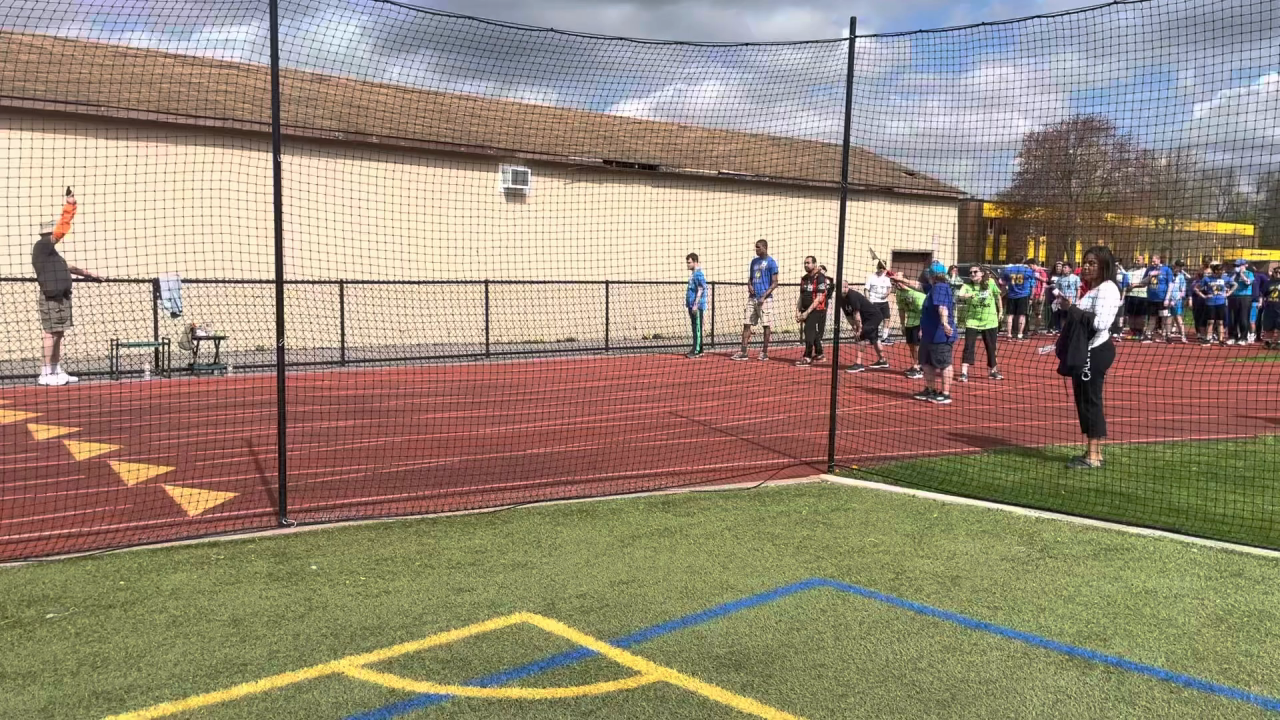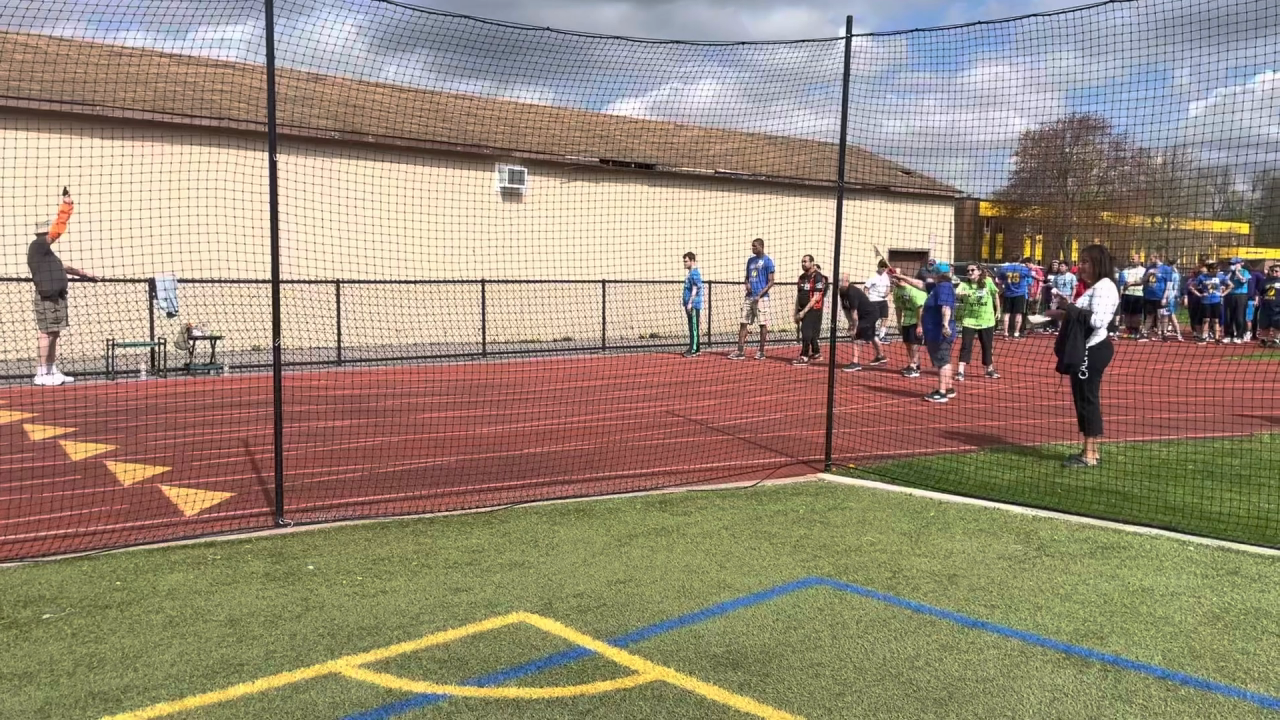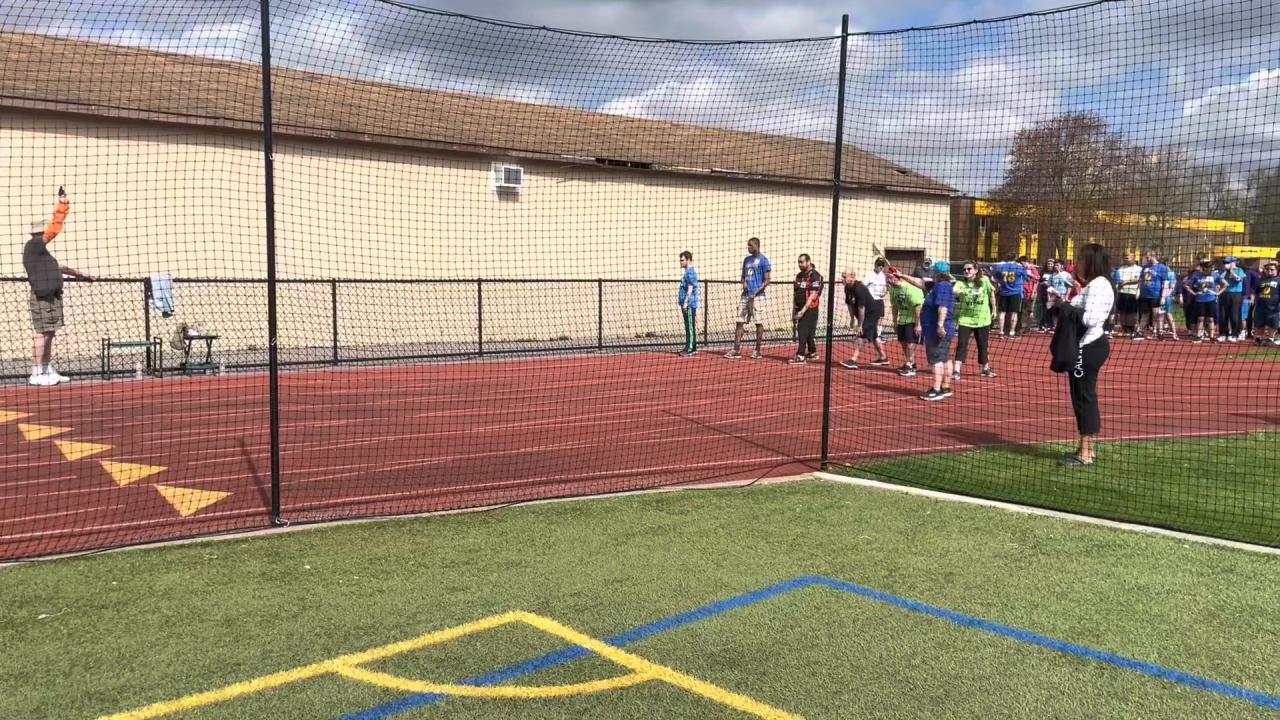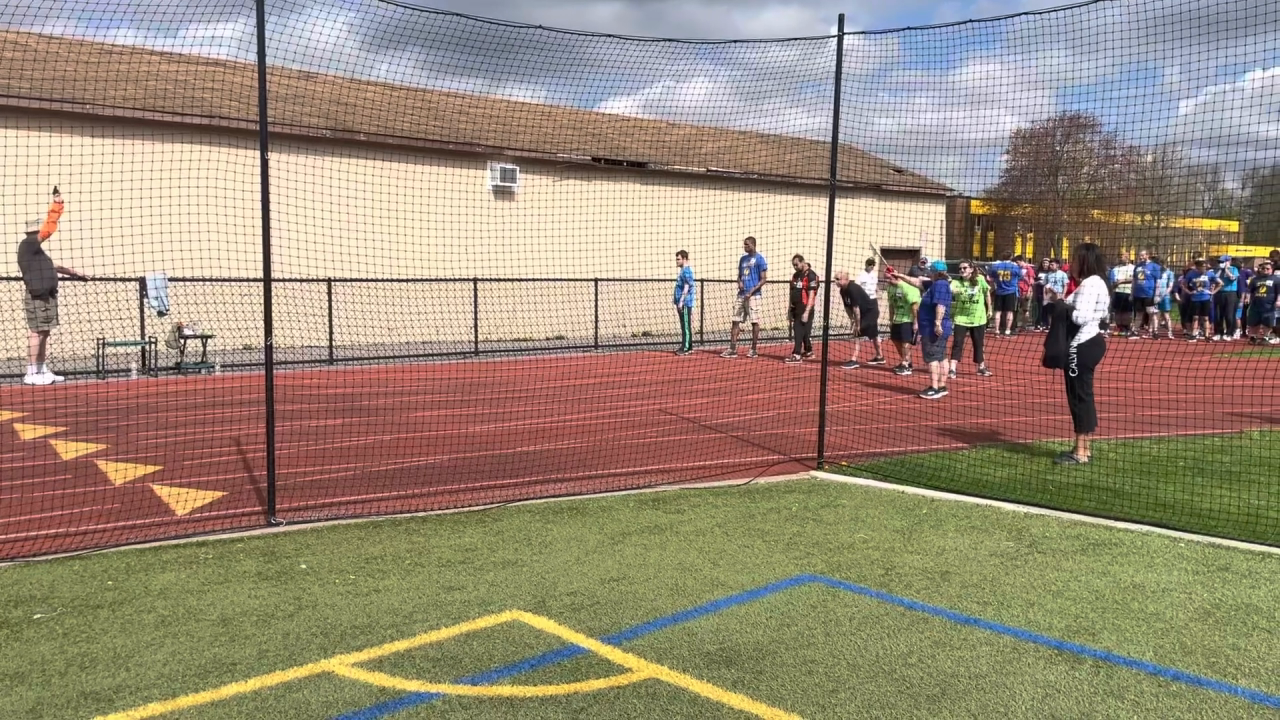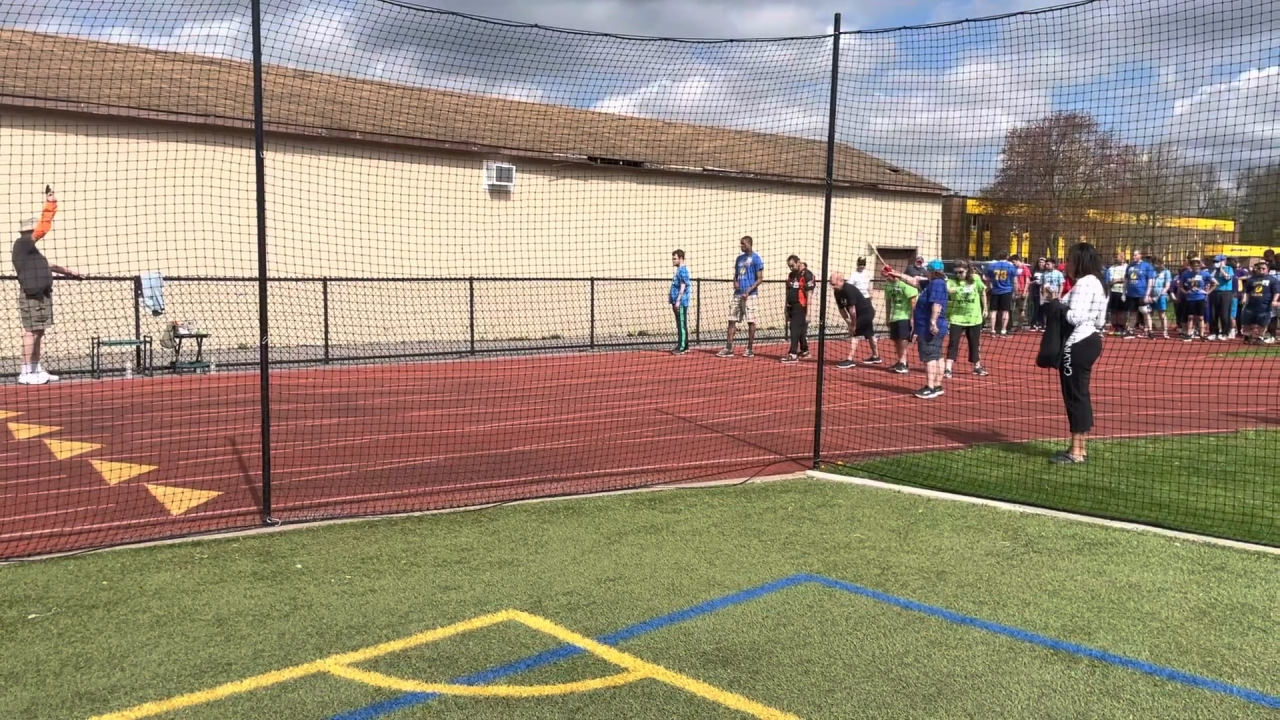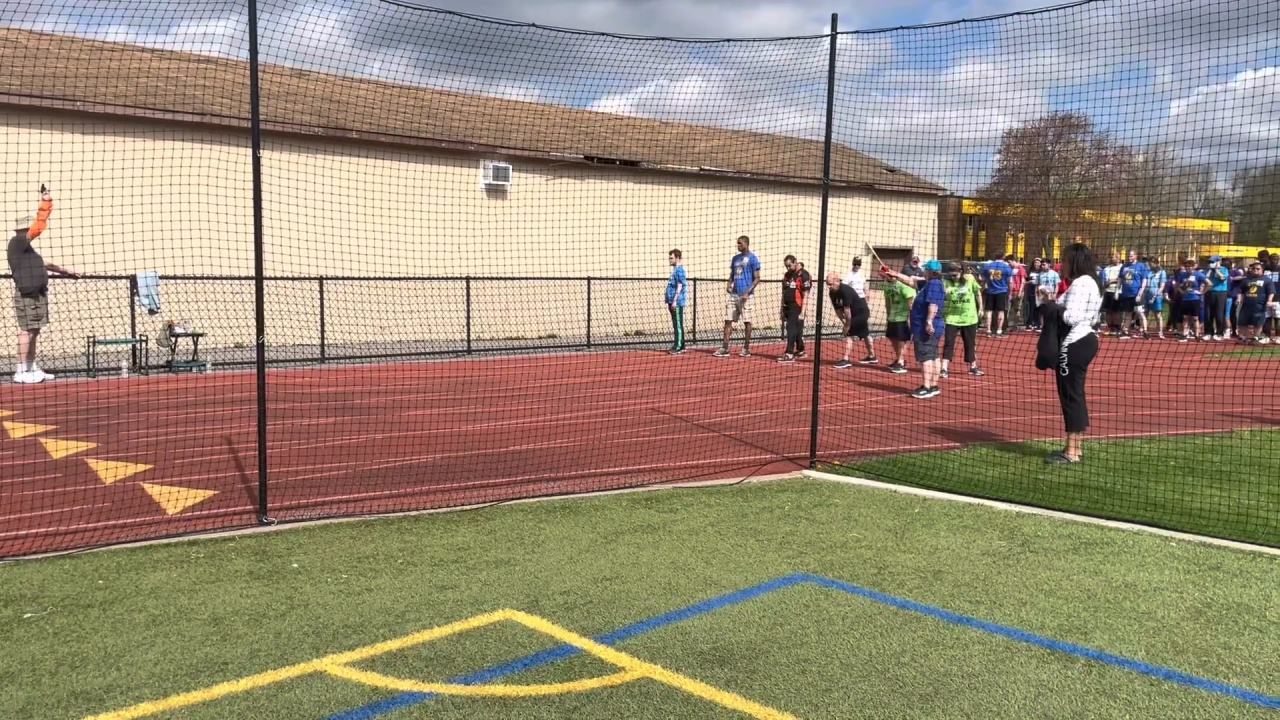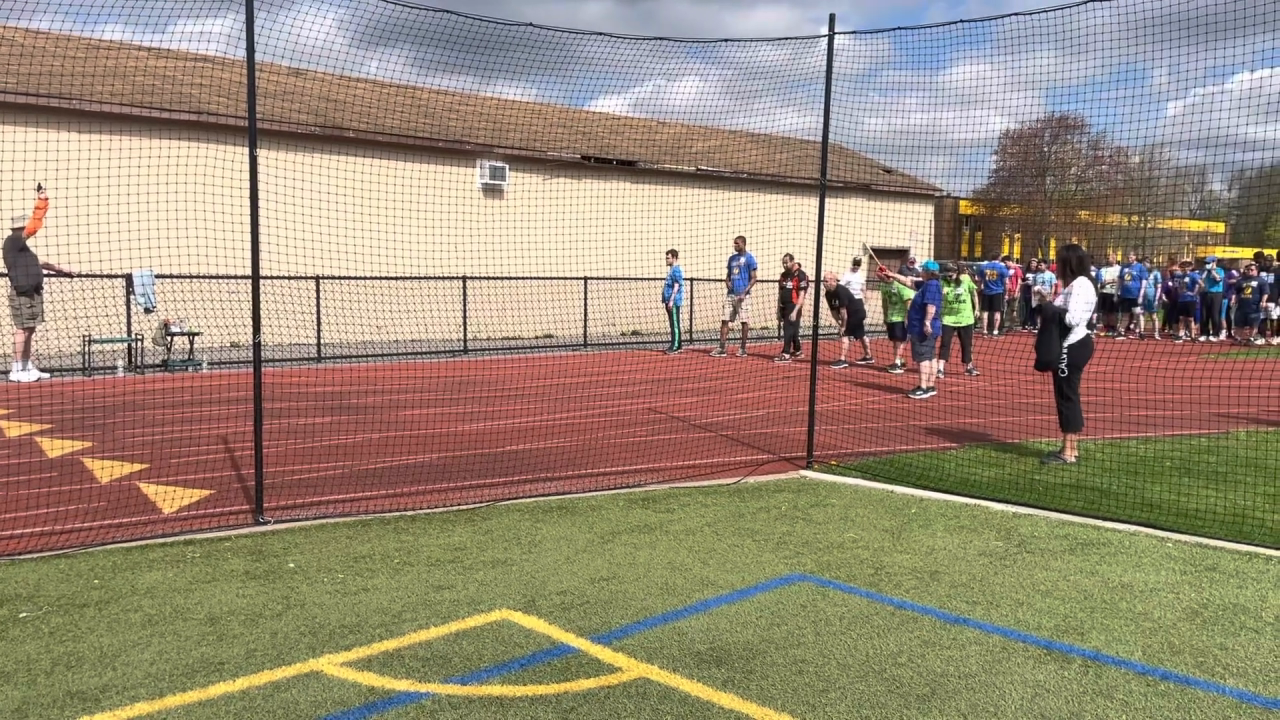
dt=0.3s
person 1, frame 1
left shoulder: (1107, 289)
right shoulder: (1095, 289)
left elbow: (1101, 322)
left wrist: (1073, 311)
left hip: (1094, 352)
right hip: (1088, 351)
left knee: (1090, 401)
right knee: (1086, 401)
left ankle: (1093, 457)
right ankle: (1094, 452)
person 1, frame 2
left shoulder: (1104, 287)
right shoulder: (1094, 287)
left elbow: (1097, 320)
left wrist: (1070, 309)
right wrist: (1065, 314)
left hip: (1092, 350)
right hip: (1086, 350)
left knee: (1087, 400)
right knee: (1085, 399)
left ankle: (1089, 455)
right ankle: (1091, 451)
person 1, frame 3
left shoulder: (1097, 285)
right shoulder: (1095, 284)
left elbow: (1090, 318)
left wrist: (1065, 306)
right wrist: (1068, 304)
left hip: (1087, 348)
right hip: (1089, 346)
left knee: (1083, 398)
right knee: (1085, 397)
left ankle: (1084, 454)
right ankle: (1088, 449)
person 1, frame 4
left shoulder: (1089, 284)
right shoulder: (1096, 283)
left elbow: (1080, 316)
right wrist: (1066, 304)
left hip: (1082, 346)
right hip: (1090, 343)
left knee: (1079, 396)
right knee: (1083, 396)
left ankle: (1080, 452)
right ankle: (1083, 448)
person 1, frame 5
left shoulder: (1083, 283)
right shoulder: (1096, 284)
left elbow: (1074, 316)
right elbow: (1100, 321)
left hip: (1077, 346)
right hip: (1088, 342)
left knee: (1075, 396)
right knee: (1080, 396)
left ankle: (1076, 452)
right ankle: (1079, 448)
person 1, frame 6
left shoulder: (1080, 284)
right shoulder: (1090, 283)
left elbow: (1071, 316)
right wrist: (1056, 306)
left hip: (1073, 346)
right hip: (1083, 342)
left knee: (1070, 396)
right knee: (1075, 396)
left ankle: (1072, 452)
right ankle: (1075, 447)
person 1, frame 7
left shoulder: (1078, 285)
right shoulder: (1080, 284)
left elbow: (1073, 319)
right wrist: (1052, 308)
left hip: (1071, 348)
right hip: (1074, 345)
left knee: (1067, 397)
right knee: (1068, 397)
left ankle: (1068, 453)
right ankle: (1071, 448)
person 2, frame 1
left shoulder: (50, 251)
right shoulder: (42, 246)
left elbow: (65, 267)
right elbow: (60, 230)
left wrist: (88, 274)
right wrist: (69, 207)
left hip: (60, 297)
right hip: (51, 298)
left knee: (58, 334)
right knee: (50, 333)
left ankle: (56, 371)
right ankle: (46, 373)
person 2, frame 2
left shoulder: (46, 251)
right shoulder: (37, 245)
left elbow: (61, 267)
right elbow: (56, 231)
left wrist: (84, 274)
right wrist: (65, 207)
left hip: (55, 297)
right hip: (47, 298)
left knee: (53, 334)
right knee: (46, 334)
left ankle: (52, 371)
right ankle: (41, 373)
person 2, frame 3
left shoulder: (41, 251)
right shoulder: (33, 245)
left elbow: (56, 266)
right elbow: (52, 231)
left wrist: (79, 273)
right wrist: (62, 207)
left hip: (51, 296)
right hip: (42, 297)
left knee: (49, 333)
right knee: (41, 333)
left ankle: (48, 371)
right ankle: (36, 373)
person 2, frame 4
left shoulder: (35, 250)
right shoulder: (28, 244)
left elbow: (51, 266)
right elbow: (47, 230)
left wrist: (74, 272)
right wrist: (56, 206)
left hip: (46, 296)
right hip: (37, 297)
left knee: (44, 333)
right knee: (37, 332)
left ankle: (42, 370)
right ankle: (31, 373)
person 2, frame 5
left shoulder: (31, 249)
right shoulder: (22, 243)
left elbow: (47, 265)
right elbow: (42, 229)
left wrist: (69, 271)
right wrist: (50, 205)
left hip: (40, 295)
right hip: (32, 296)
left knee: (38, 332)
right knee: (31, 332)
left ankle: (37, 369)
right ankle: (26, 372)
person 2, frame 6
left shoulder: (25, 248)
right shoulder: (17, 243)
left elbow: (42, 263)
right elbow: (37, 228)
left wrist: (64, 270)
right wrist: (45, 204)
left hip: (36, 294)
right hip: (27, 294)
left knee: (34, 331)
right knee: (27, 330)
left ankle: (32, 368)
right ankle: (21, 371)
person 2, frame 7
left shoulder: (21, 247)
right shoulder: (12, 241)
left elbow: (37, 262)
right elbow: (33, 227)
left wrist: (59, 269)
right wrist: (41, 203)
left hip: (31, 292)
right hip: (22, 294)
left knee: (29, 330)
right knee: (22, 329)
left ankle: (28, 367)
right ankle: (16, 370)
